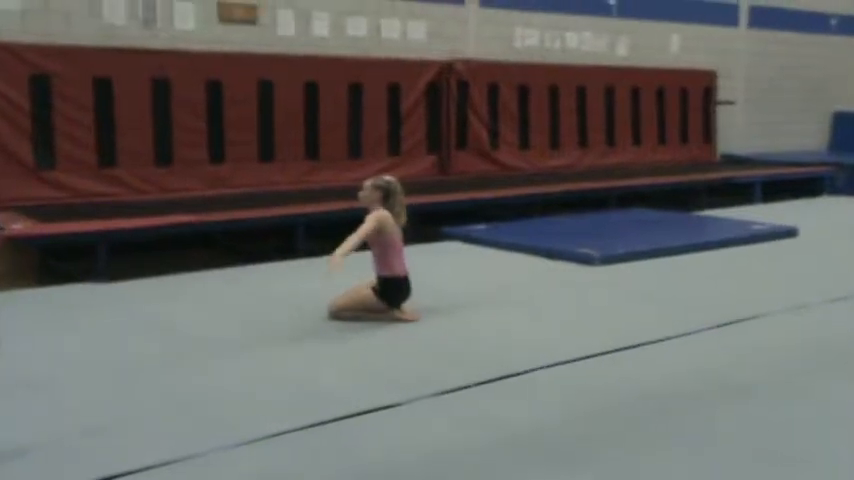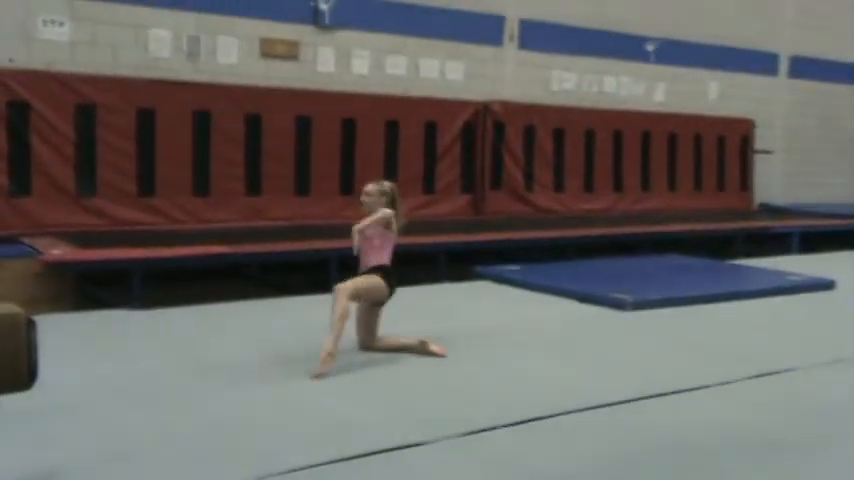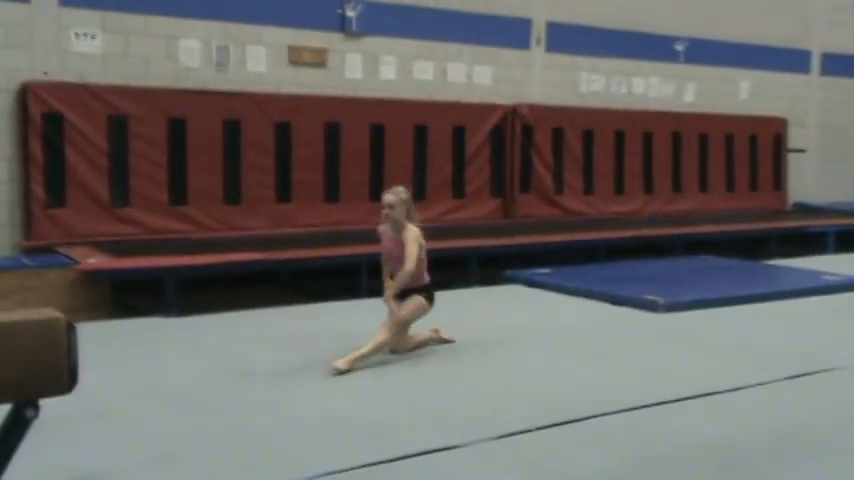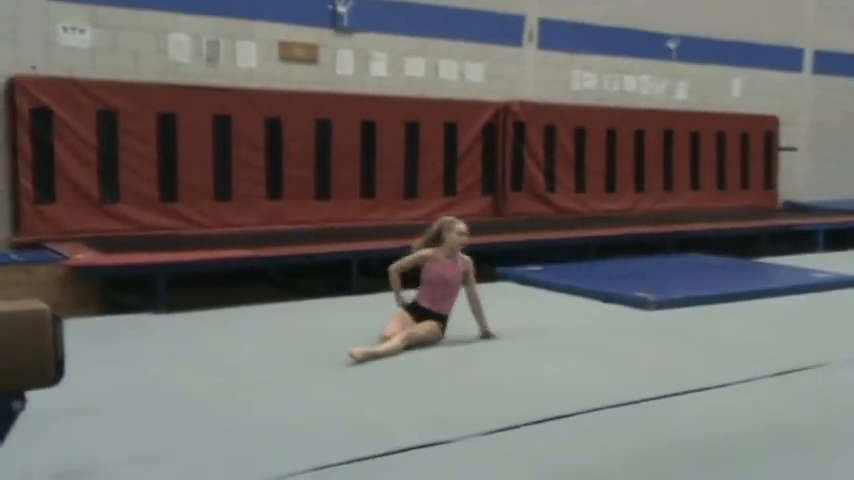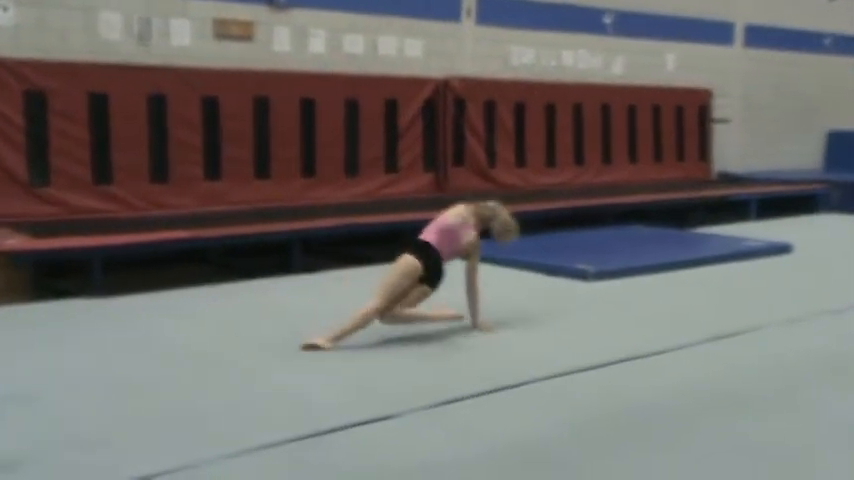
dt=1s
person 1, frame 1
left shoulder: (377, 216)
right shoulder: (386, 216)
left elbow: (360, 234)
left wrist: (338, 254)
left hip: (392, 287)
right hip: (395, 283)
left knee: (335, 308)
right knee: (343, 299)
left ankle: (392, 313)
right ankle: (389, 307)
person 1, frame 2
left shoulder: (387, 217)
right shoulder: (371, 223)
left elbow: (385, 211)
left wrist: (359, 227)
left hip: (380, 277)
right hip: (372, 277)
left knee: (340, 290)
right knee: (366, 342)
left ankle: (329, 352)
right ankle: (418, 344)
person 1, frame 3
left shoulder: (412, 233)
right shoulder: (382, 230)
left elbow: (410, 269)
left wrist: (390, 293)
right wrist: (388, 292)
left hip: (421, 293)
right hip: (398, 292)
left knee: (393, 324)
right knee: (397, 345)
right ankle: (432, 336)
person 1, frame 4
left shoulder: (465, 263)
right shoulder: (429, 255)
left elbow: (473, 297)
right elbow: (393, 269)
left wrist: (484, 327)
right wrist: (400, 299)
left hip: (437, 320)
right hip: (415, 310)
left knee: (406, 336)
right knee: (387, 335)
person 1, frame 5
left shoulder: (461, 210)
right shoulder: (474, 241)
right elbow: (472, 284)
right wrist: (476, 319)
left hip: (419, 254)
right hip: (434, 270)
left knee: (379, 305)
right knee: (386, 314)
left ankle: (330, 338)
